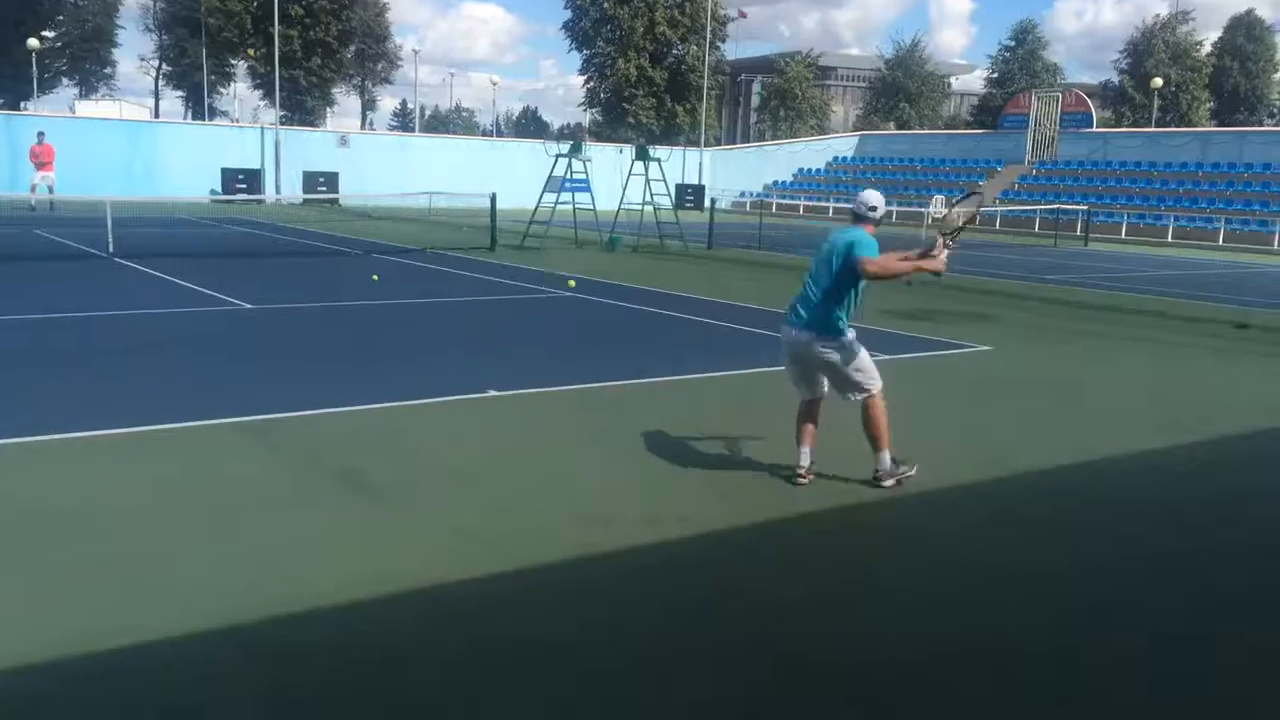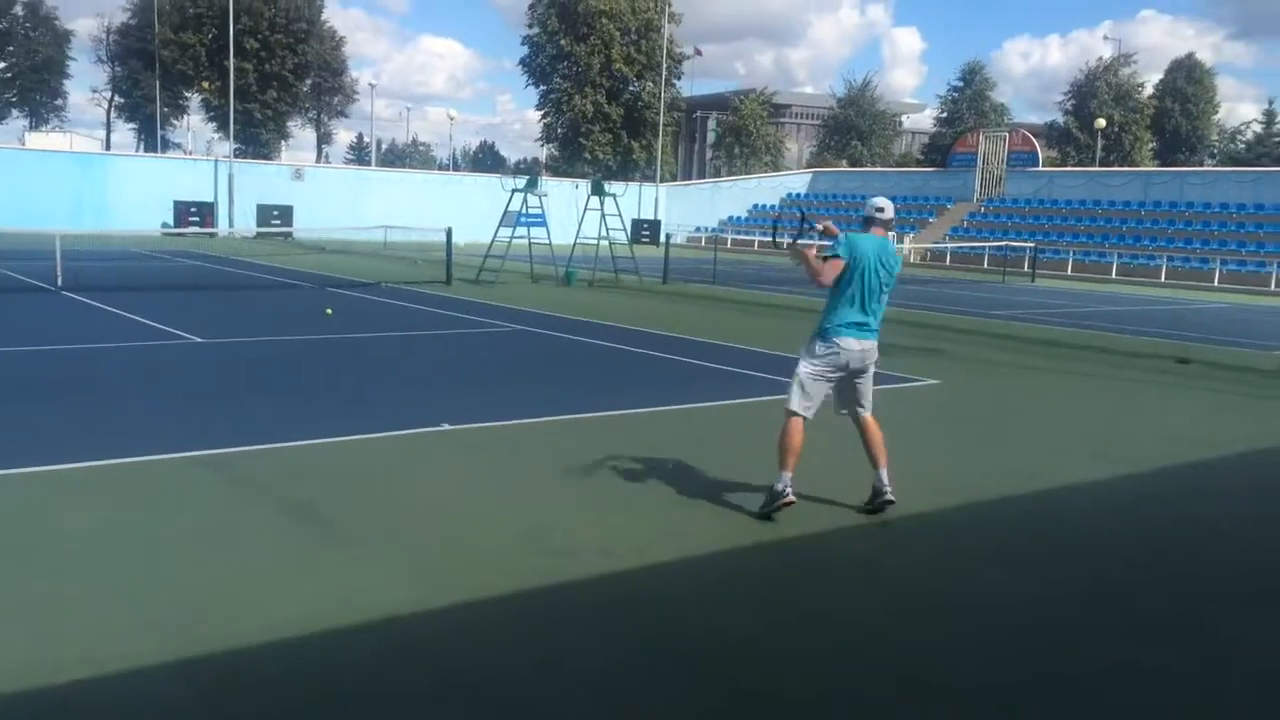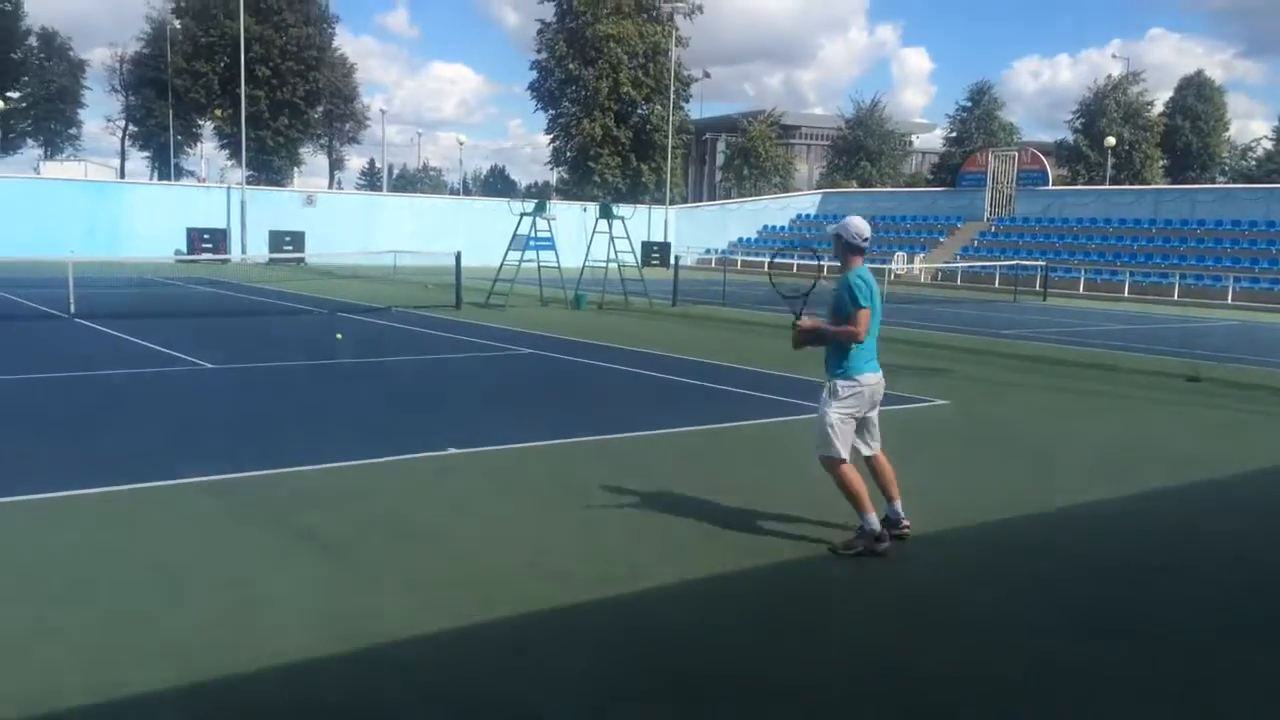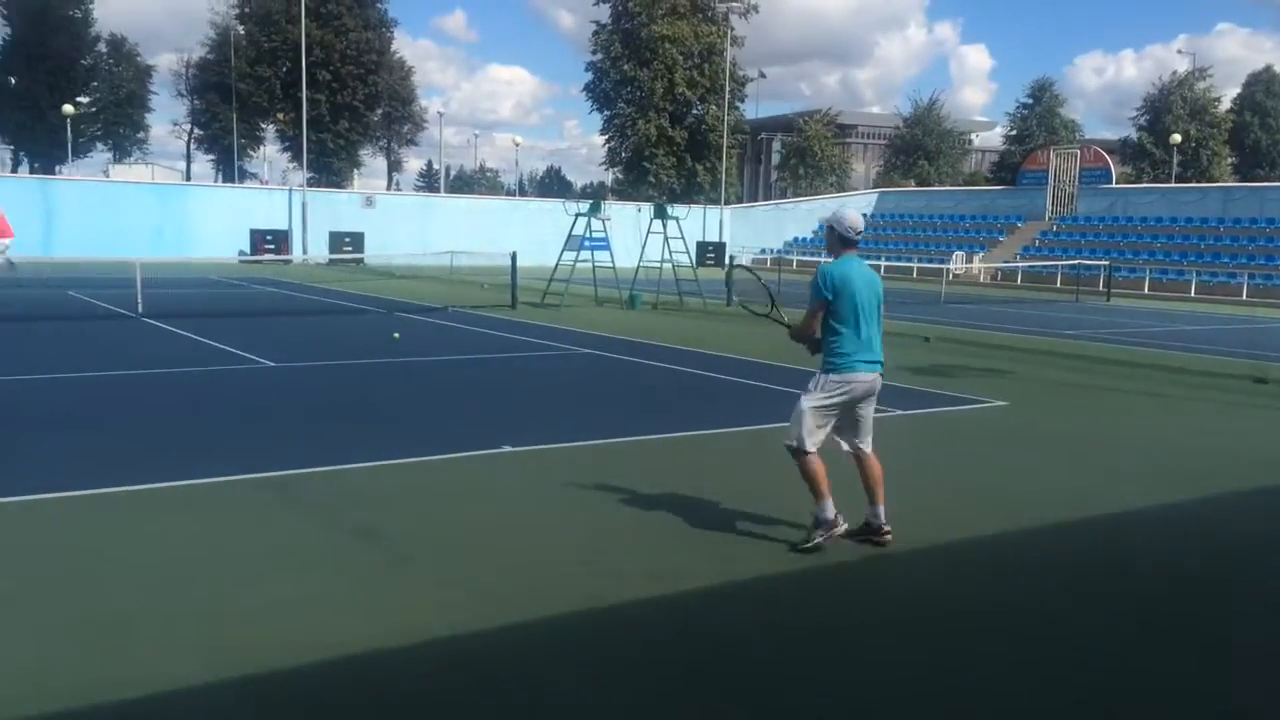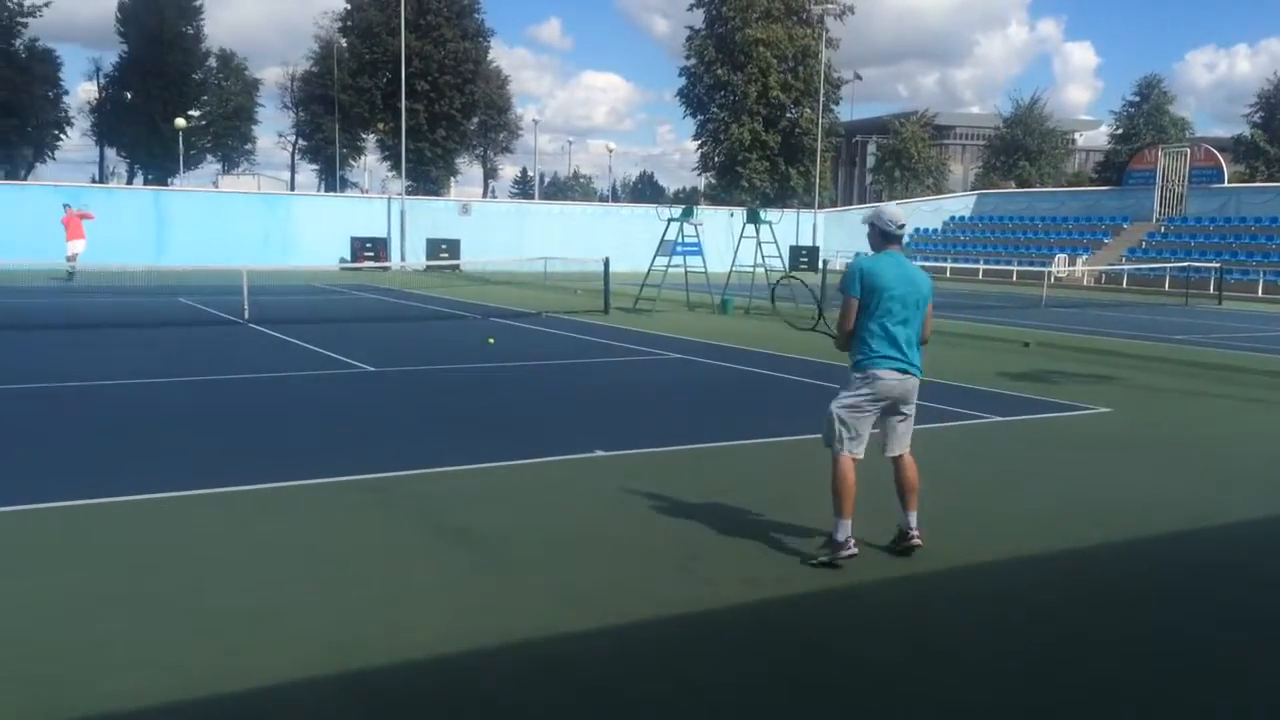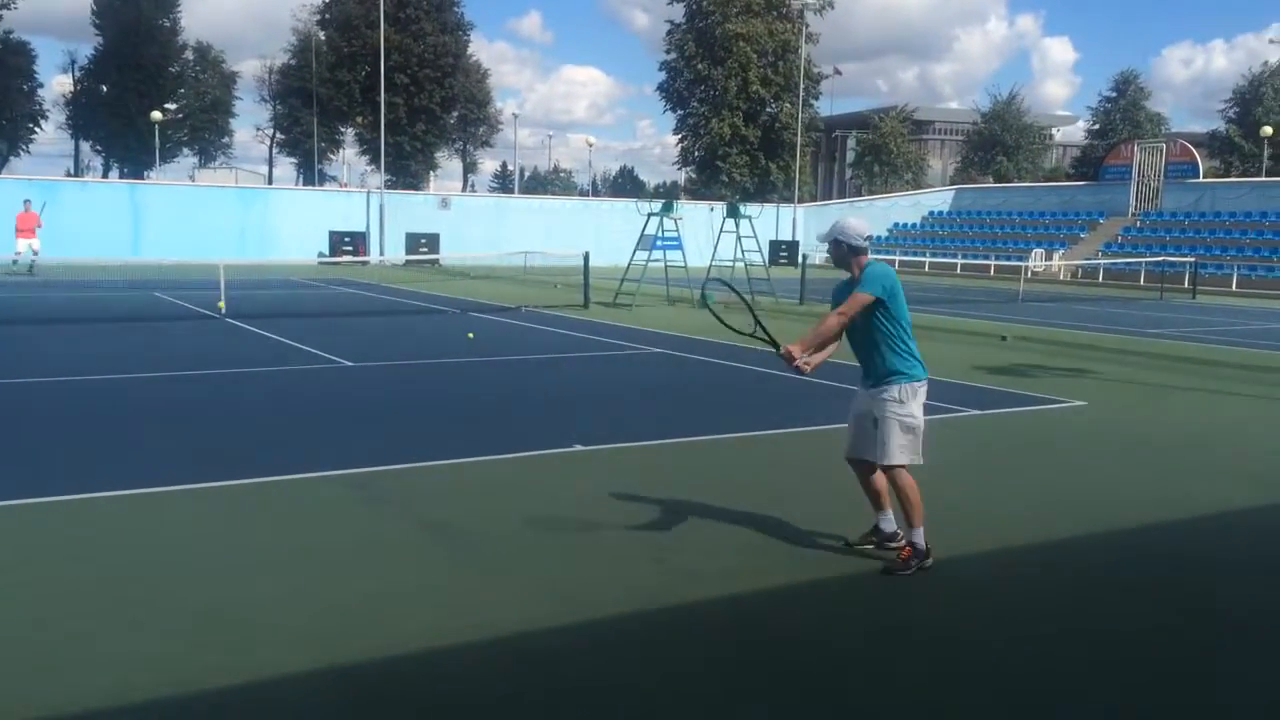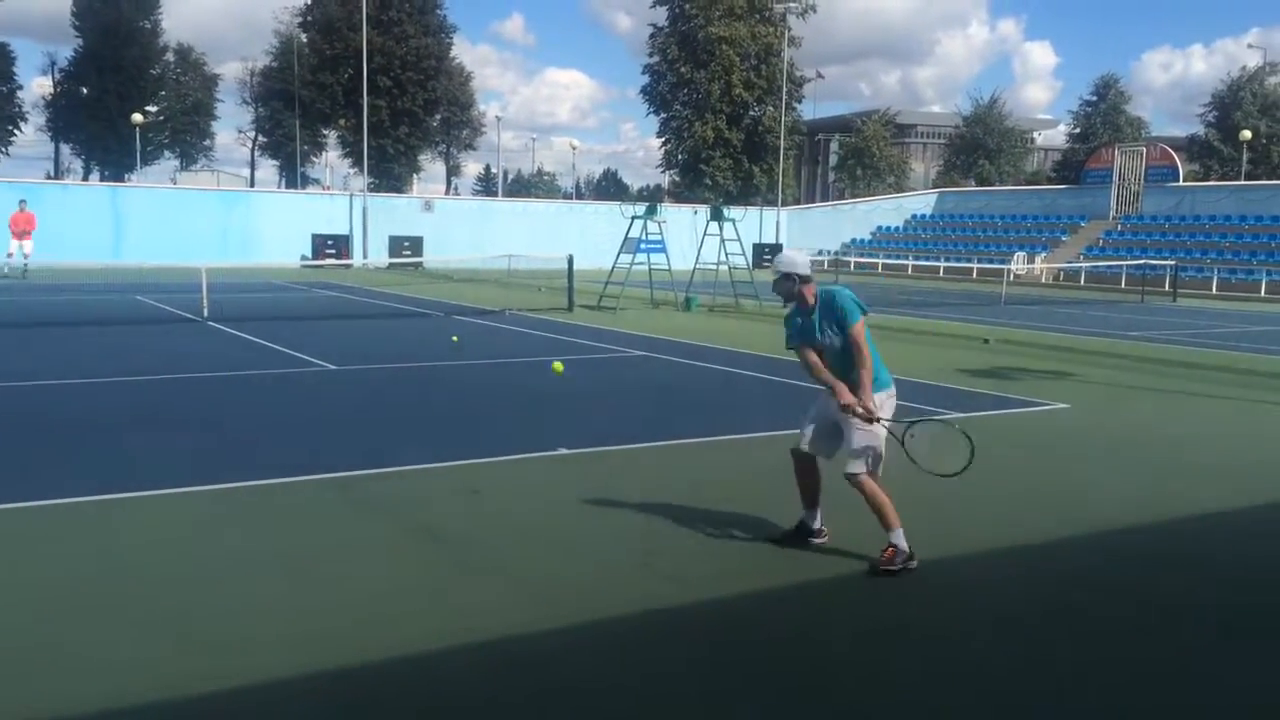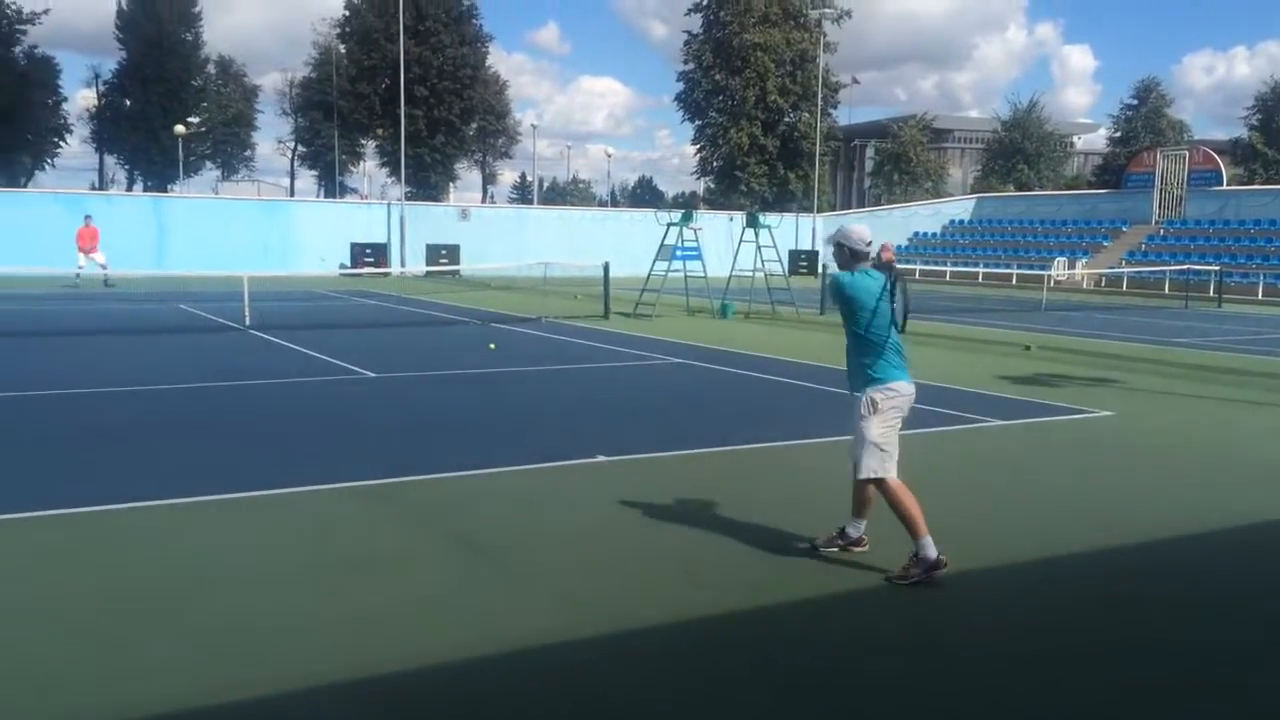
dt=0.5s
person 1, frame 1
left shoulder: (839, 236)
right shoulder: (863, 241)
left elbow: (878, 260)
right elbow: (870, 269)
left wrist: (918, 253)
right wrist: (922, 266)
left hip: (792, 331)
right hip: (827, 337)
left knee: (812, 398)
right knee: (872, 394)
left ankle: (803, 465)
right ankle: (885, 468)
person 1, frame 2
left shoulder: (851, 240)
right shoulder: (893, 254)
left elbow: (824, 279)
left wrist: (805, 255)
right wrist: (837, 236)
left hip: (832, 341)
right hip: (866, 345)
left knee: (795, 414)
right knee: (864, 416)
left ankle: (783, 488)
right ankle: (883, 487)
person 1, frame 3
left shoulder: (853, 279)
right shoulder: (862, 277)
left elbow: (858, 333)
left wrist: (818, 329)
right wrist: (816, 330)
left hip: (849, 380)
right hip: (869, 376)
left knee: (834, 459)
right knee: (871, 451)
left ankle: (873, 532)
right ankle: (897, 517)
person 1, frame 4
left shoulder: (828, 271)
right shoulder: (872, 276)
left elbow: (811, 327)
left wrist: (797, 334)
left hip: (840, 373)
right hip: (871, 372)
left knee: (801, 445)
right knee: (863, 449)
left ankle: (828, 517)
right ankle: (878, 523)
person 1, frame 5
left shoulder: (862, 267)
right shoulder: (921, 277)
left elbow: (846, 325)
right elbow: (924, 334)
left wrist: (848, 343)
left hip: (872, 372)
right hip: (908, 375)
left knee: (843, 452)
right knee: (901, 452)
left ankle: (841, 539)
right ankle: (909, 530)
person 1, frame 6
left shoulder: (879, 273)
right shoulder: (844, 288)
left elbow: (841, 317)
right elbow: (835, 332)
left wrist: (799, 347)
right wrist: (811, 358)
left hip: (901, 384)
right hip: (873, 384)
left knee: (893, 465)
right knee: (858, 458)
left ankle: (919, 547)
right ankle: (887, 528)
person 1, frame 7
left shoulder: (837, 298)
right shoulder: (793, 321)
left elbow: (861, 349)
right elbow: (813, 364)
left wrist: (863, 396)
right wrist: (839, 391)
left hip: (872, 394)
right hip: (834, 394)
left knee: (858, 474)
right knee: (802, 453)
left ankle: (901, 546)
right ankle: (812, 525)
person 1, frame 8
left shoulder: (844, 283)
right shoulder: (884, 282)
left wrist: (877, 262)
right wrist: (882, 263)
left hip: (881, 391)
right hip: (892, 386)
left knee: (882, 476)
right knee: (865, 465)
left ankle: (928, 555)
right ankle: (854, 532)
